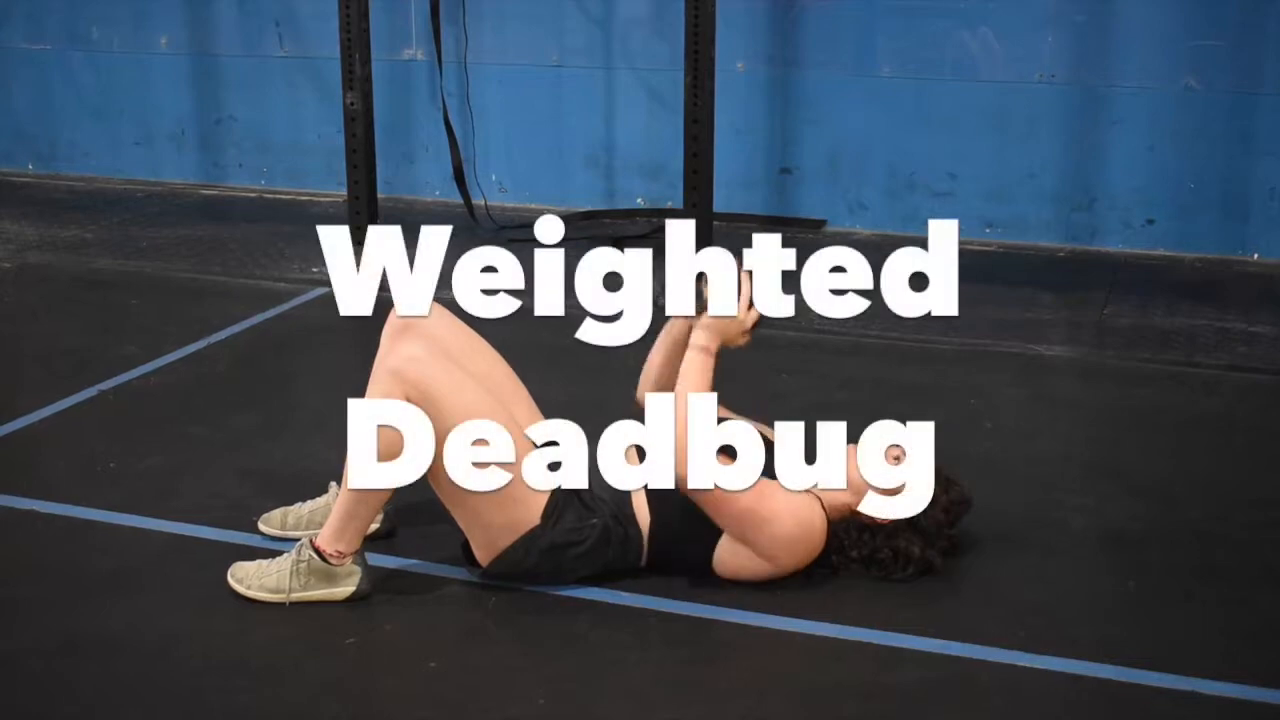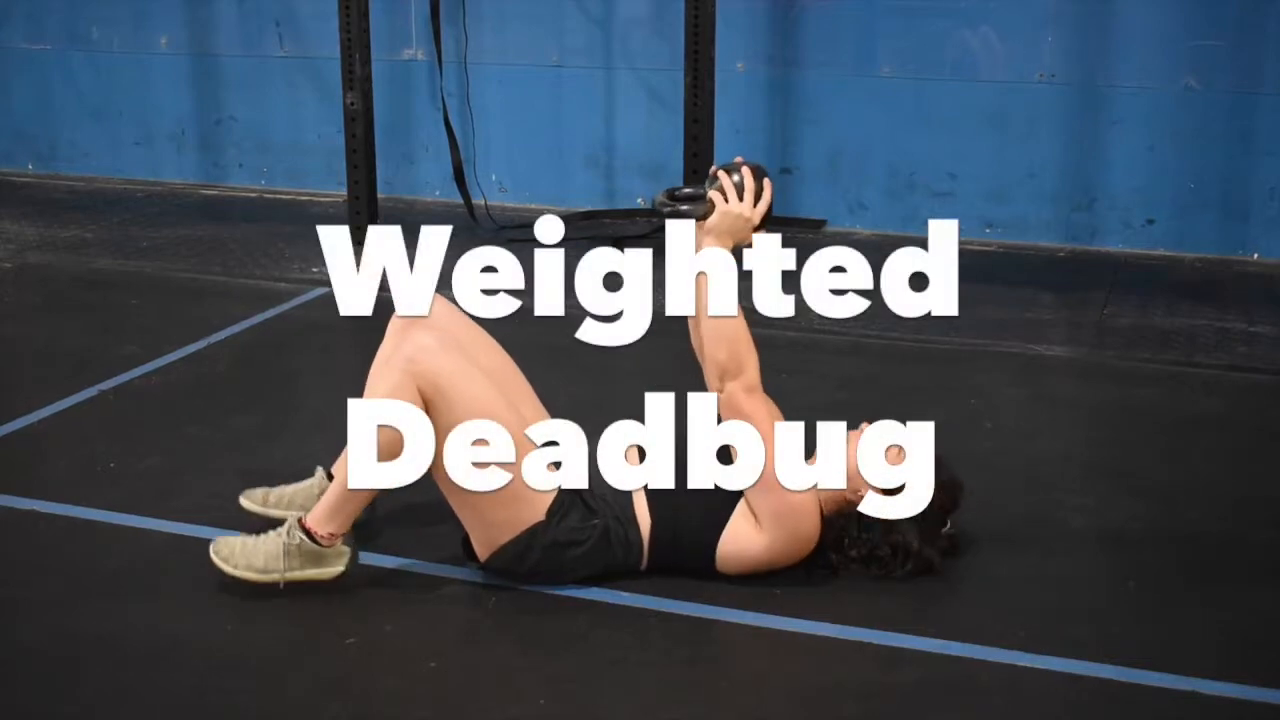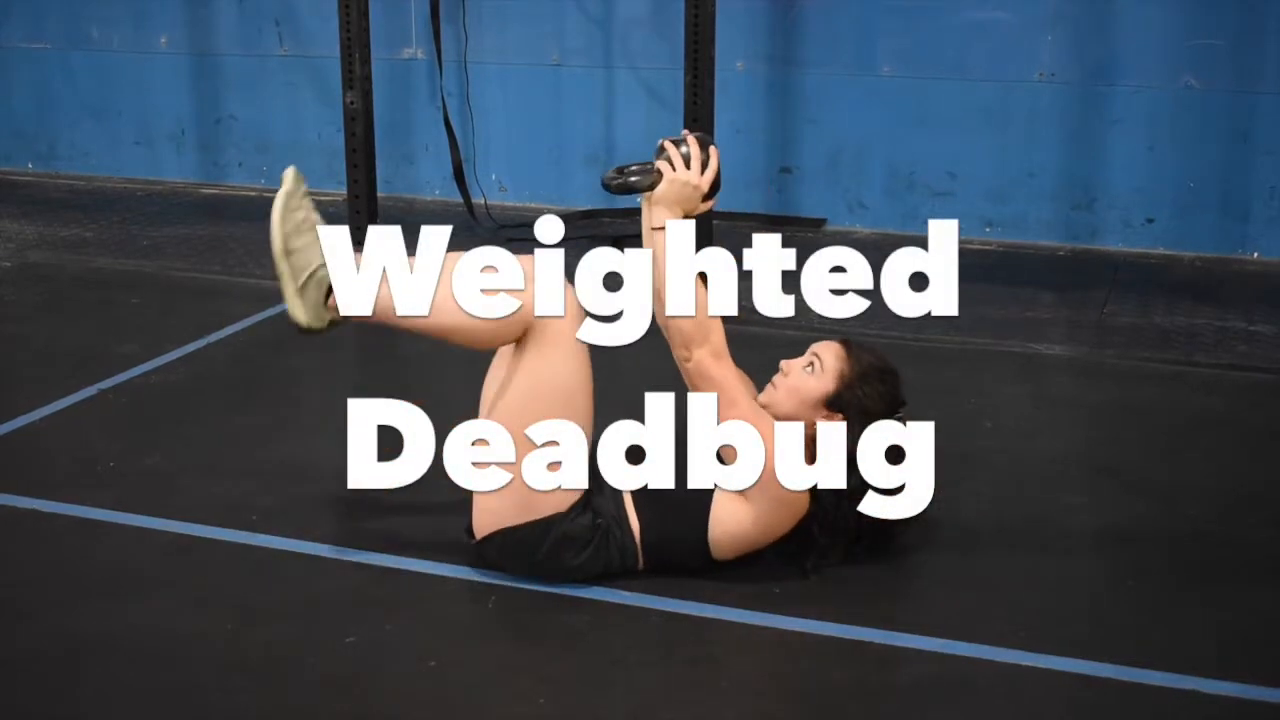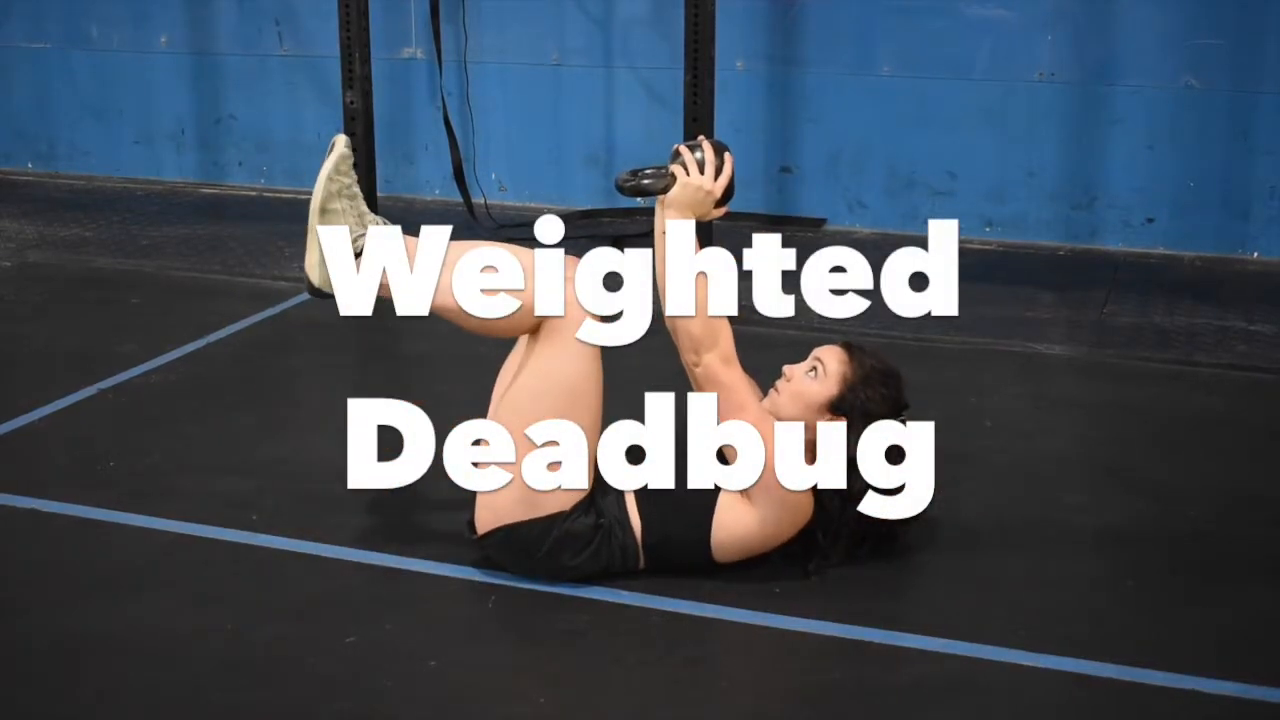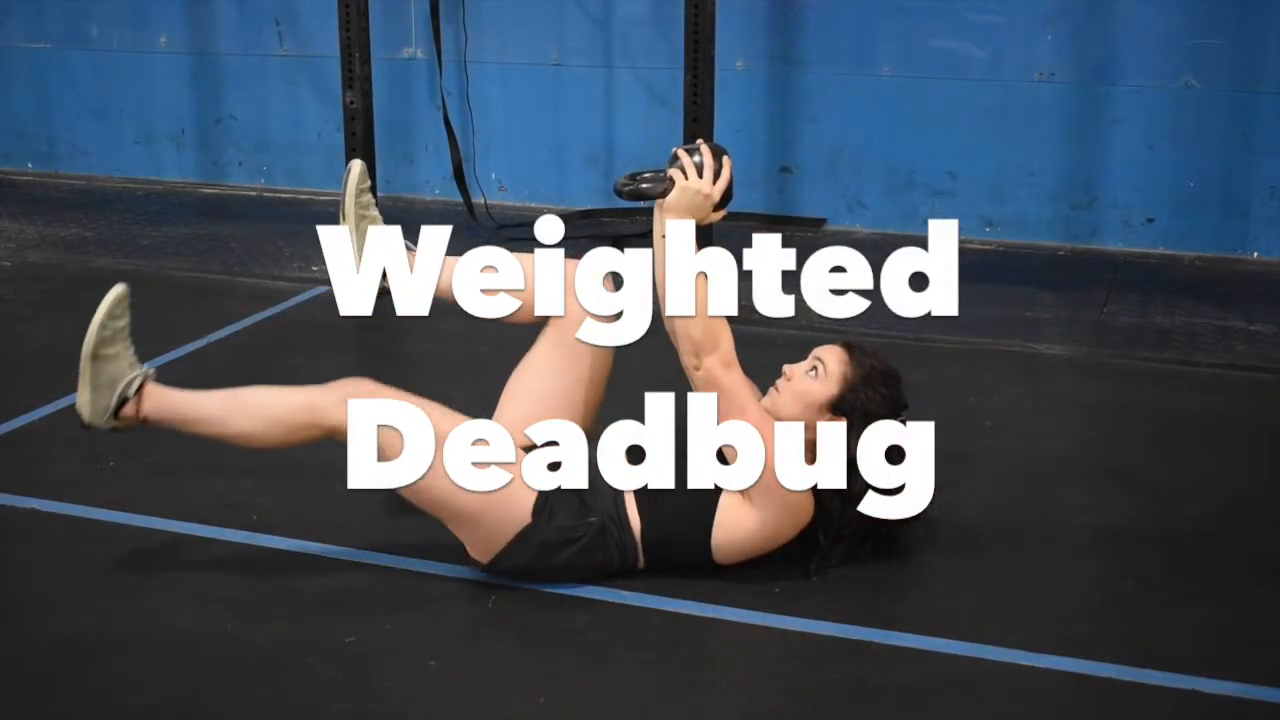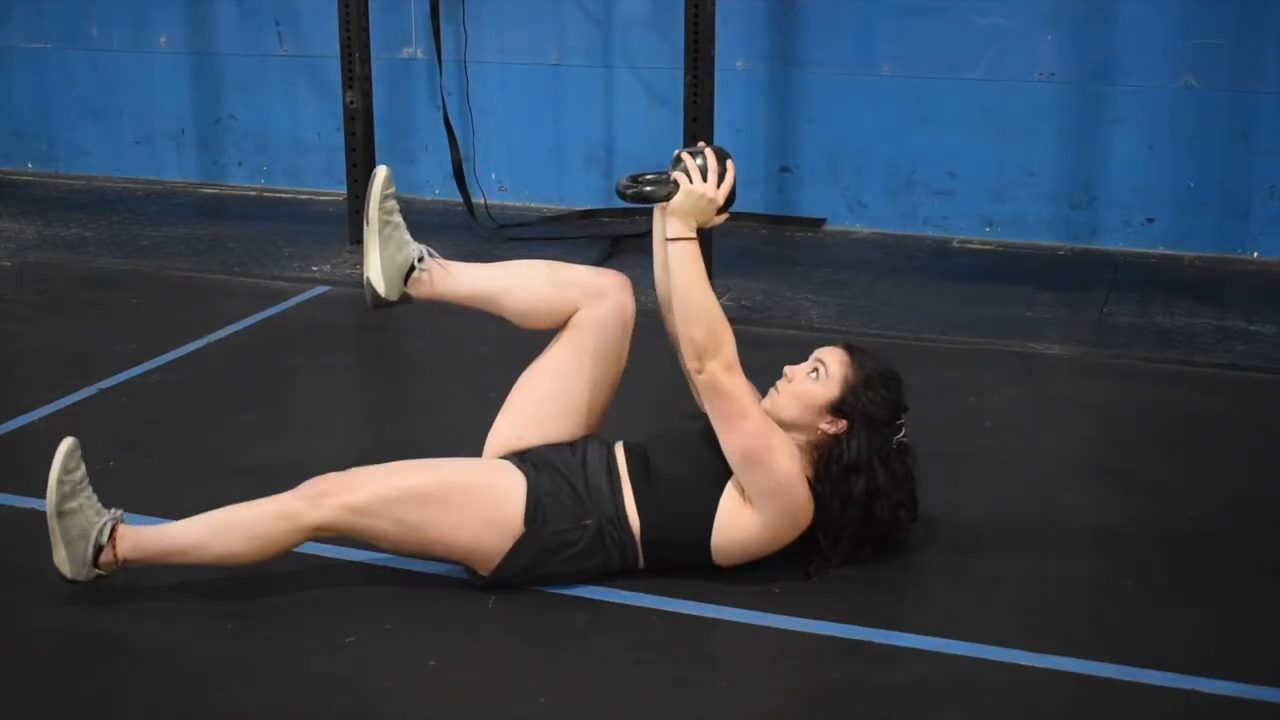
dt=0.7s
person 1, frame 1
left shoulder: (795, 527)
right shoulder: (783, 465)
left elbow: (683, 462)
right elbow: (652, 401)
left wrist: (708, 343)
right wrist: (686, 322)
left hip: (553, 536)
right hip: (561, 474)
left knee: (408, 370)
right knee: (414, 320)
left ankle: (331, 561)
right ankle: (355, 502)
person 1, frame 2
left shoulder: (794, 526)
right shoulder: (786, 468)
left elbow: (736, 386)
right elbow: (715, 364)
left wrist: (719, 247)
right wrist: (700, 240)
left hip: (551, 534)
right hip: (561, 483)
left knee: (420, 358)
right knee: (422, 313)
left ankle: (318, 538)
right ankle: (341, 484)
person 1, frame 3
left shoulder: (782, 488)
right shoulder: (762, 438)
left elbow: (699, 354)
right elbow: (694, 343)
left wrist: (667, 218)
right wrist: (658, 216)
left hip: (548, 538)
right hip: (554, 507)
right knee: (542, 289)
left ankle: (334, 289)
right ankle: (337, 276)
person 1, frame 4
left shoulder: (787, 495)
right shoulder: (773, 453)
left elbow: (705, 358)
right elbow: (702, 345)
left wrist: (678, 221)
right wrist: (673, 219)
left hip: (547, 532)
right hip: (553, 502)
left knee: (564, 295)
right knee: (565, 281)
left ankle: (358, 266)
person 1, frame 5
left shoulder: (785, 496)
right shoulder: (762, 445)
left elbow: (709, 362)
right elbow: (705, 358)
left wrist: (678, 223)
right wrist: (676, 226)
left hip: (546, 530)
right hip: (548, 477)
left knee: (348, 402)
left ankle: (137, 399)
person 1, frame 6
left shoulder: (785, 496)
right shoulder: (758, 447)
left elbow: (709, 367)
right elbow: (697, 346)
left wrist: (683, 227)
right wrist: (668, 222)
left hip: (544, 527)
right hip: (543, 469)
left knee: (323, 499)
right knee: (605, 292)
left ankle: (110, 544)
right ankle: (415, 273)
